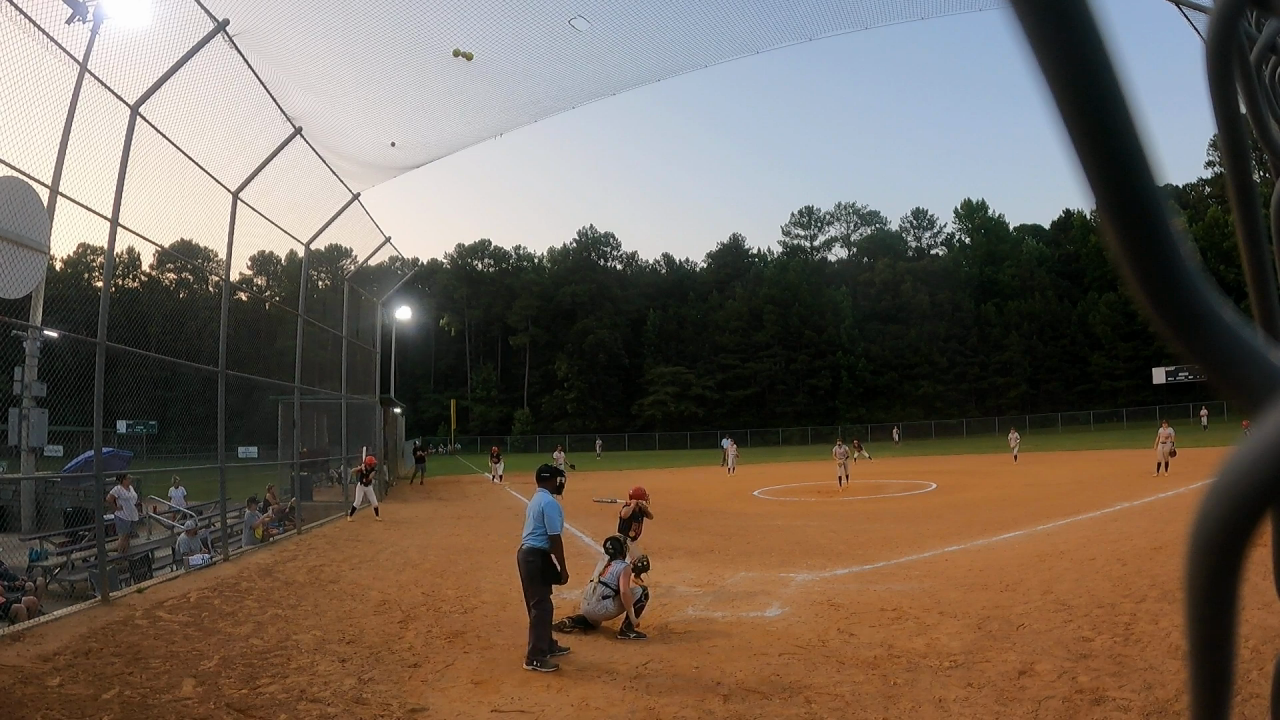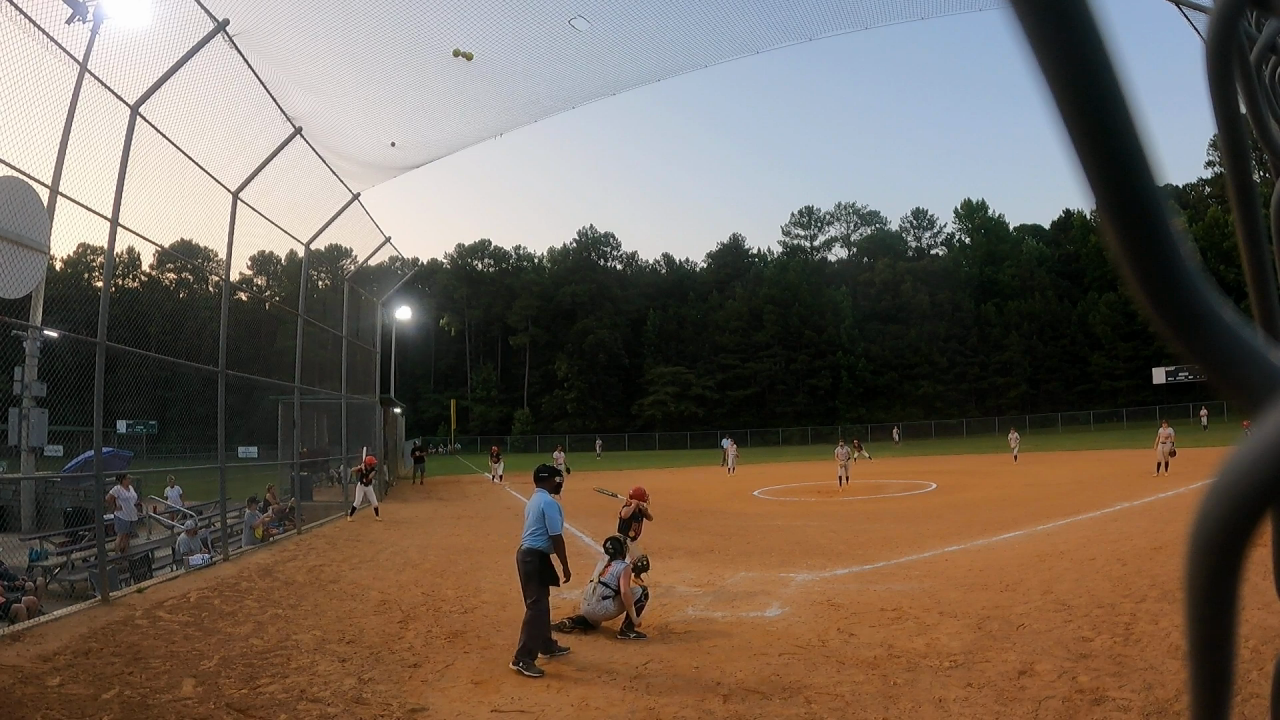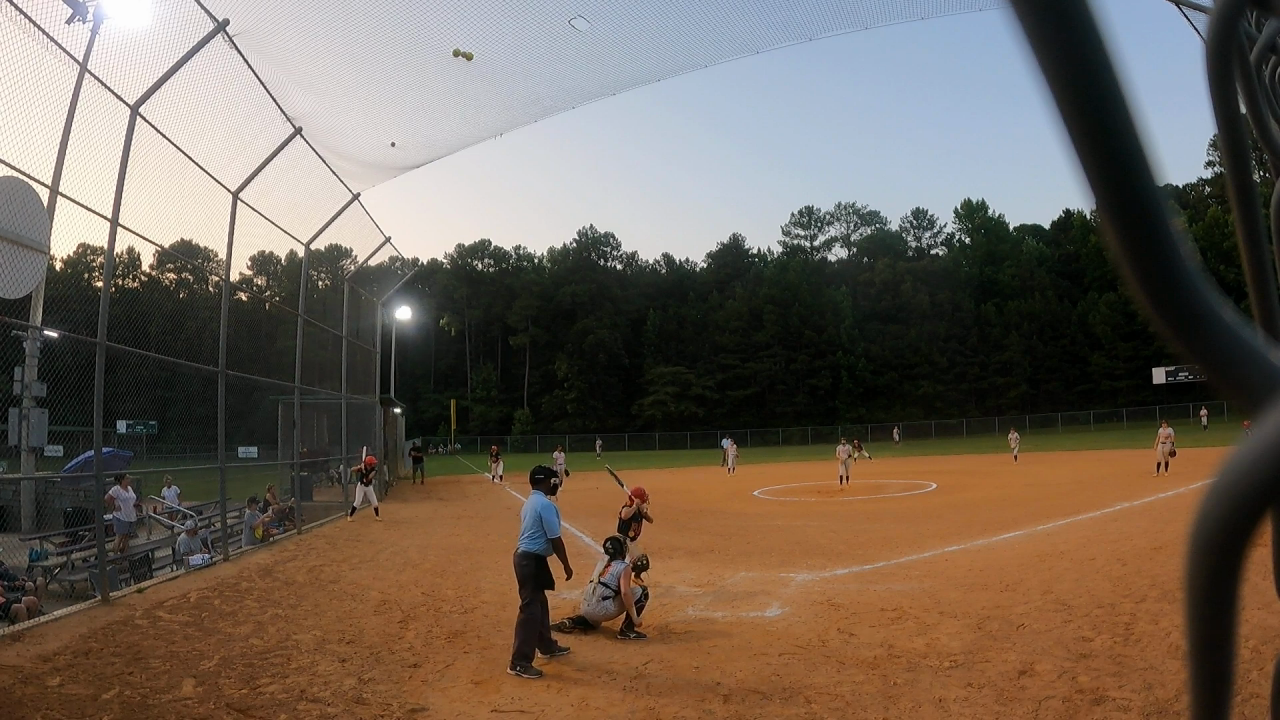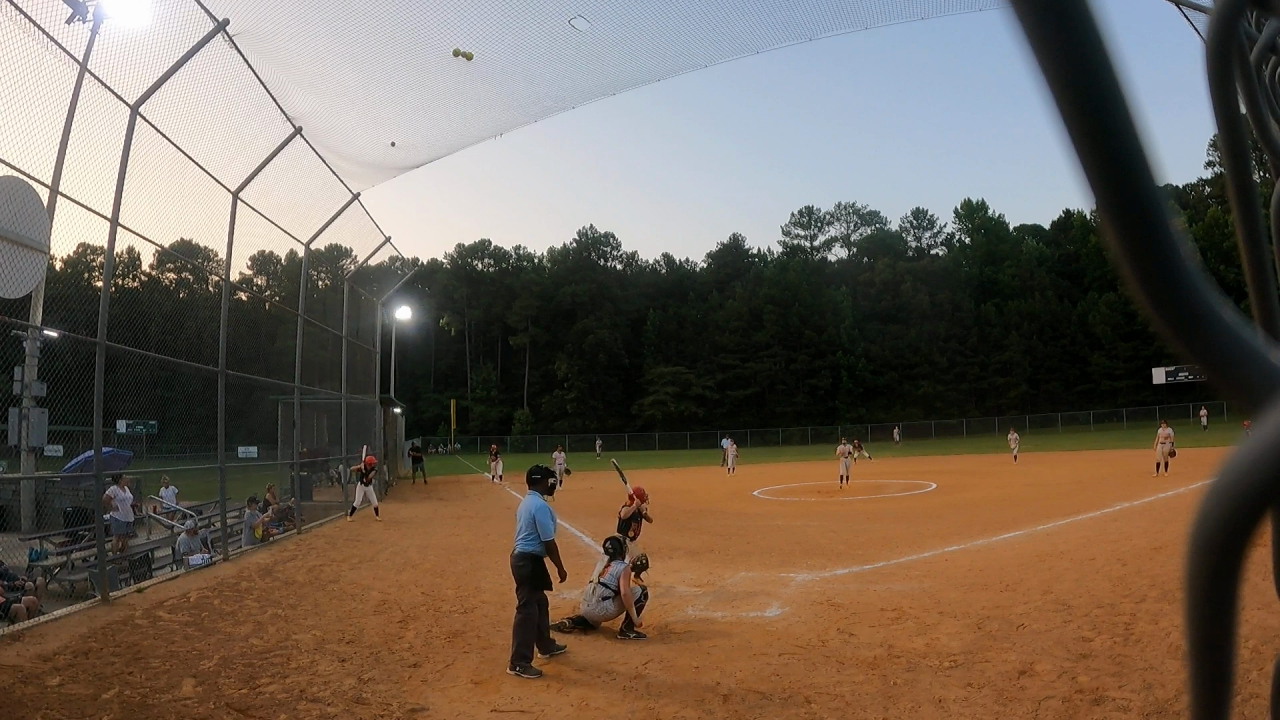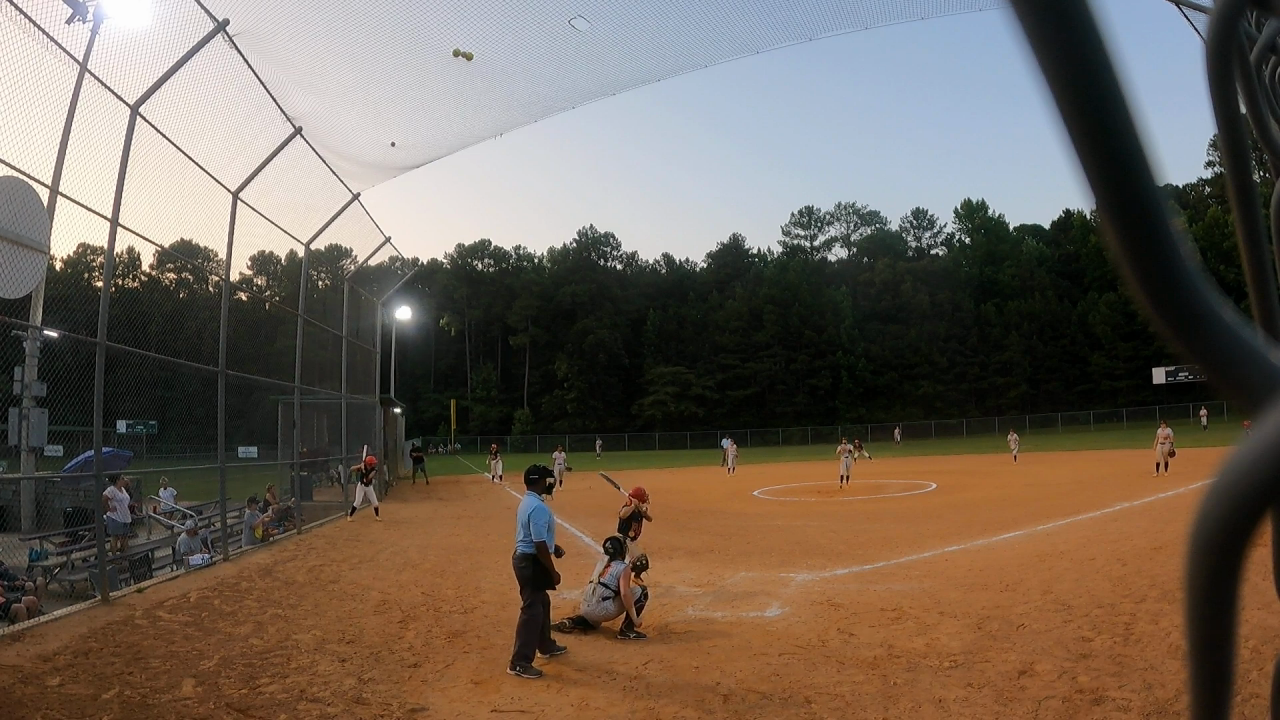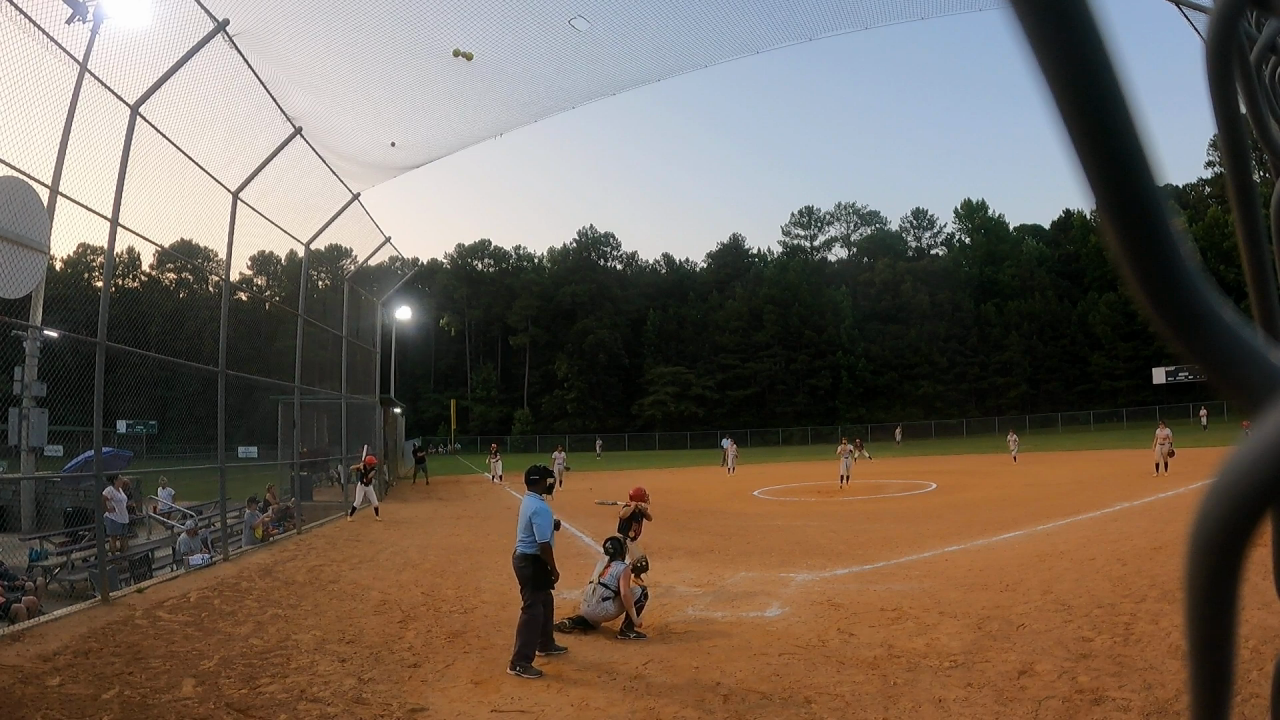
dt=0.2s
person 1, frame 1
left shoulder: (536, 500)
right shoulder: (550, 502)
right elbow: (554, 538)
left wrist: (556, 566)
right wrist: (563, 568)
left hip: (527, 554)
right hip: (537, 557)
left knee: (539, 604)
right knee: (541, 606)
left ankle: (547, 646)
right ankle: (535, 657)
person 1, frame 2
left shoulder: (534, 500)
right shoulder: (549, 502)
right elbow: (556, 537)
right wrist: (565, 566)
left hip: (527, 554)
right hip: (536, 557)
left knee: (539, 603)
right knee: (537, 606)
left ankle: (547, 646)
right ankle: (523, 659)
person 1, frame 3
left shoulder: (530, 502)
right shoulder: (546, 505)
right elbow: (555, 540)
right wrist: (566, 565)
left hip: (524, 556)
right hip: (532, 561)
left knee: (539, 604)
right knee: (530, 609)
left ankle: (547, 646)
right ankle: (519, 662)
person 1, frame 4
left shoulder: (526, 502)
right shoulder: (541, 506)
right elbow: (549, 542)
right wrist: (560, 568)
left hip: (523, 557)
right hip: (529, 561)
left knee: (540, 603)
right knee: (527, 610)
left ankle: (546, 645)
right ankle: (518, 663)
person 1, frame 5
left shoulder: (527, 502)
right shoulder: (538, 507)
right elbow: (539, 544)
left wrist: (552, 547)
right wrist: (553, 570)
left hip: (525, 558)
right hip: (531, 562)
left knee: (542, 603)
right knee: (531, 610)
left ankle: (546, 645)
right ankle: (519, 663)
person 1, frame 6
left shoulder: (529, 501)
right shoulder: (540, 507)
right elbow: (544, 544)
left wrist: (551, 526)
right wrist: (553, 568)
left hip: (526, 557)
right hip: (532, 561)
left knee: (545, 601)
right knee: (532, 609)
left ankle: (545, 644)
right ankle: (519, 663)
